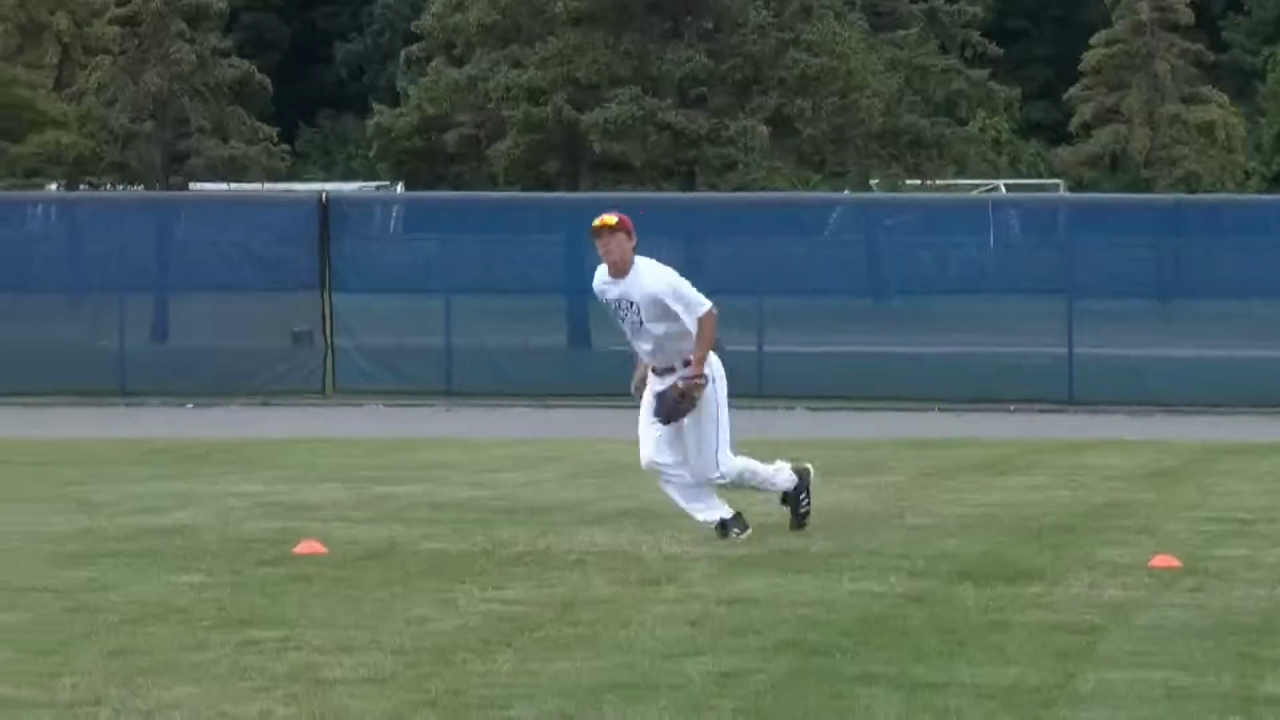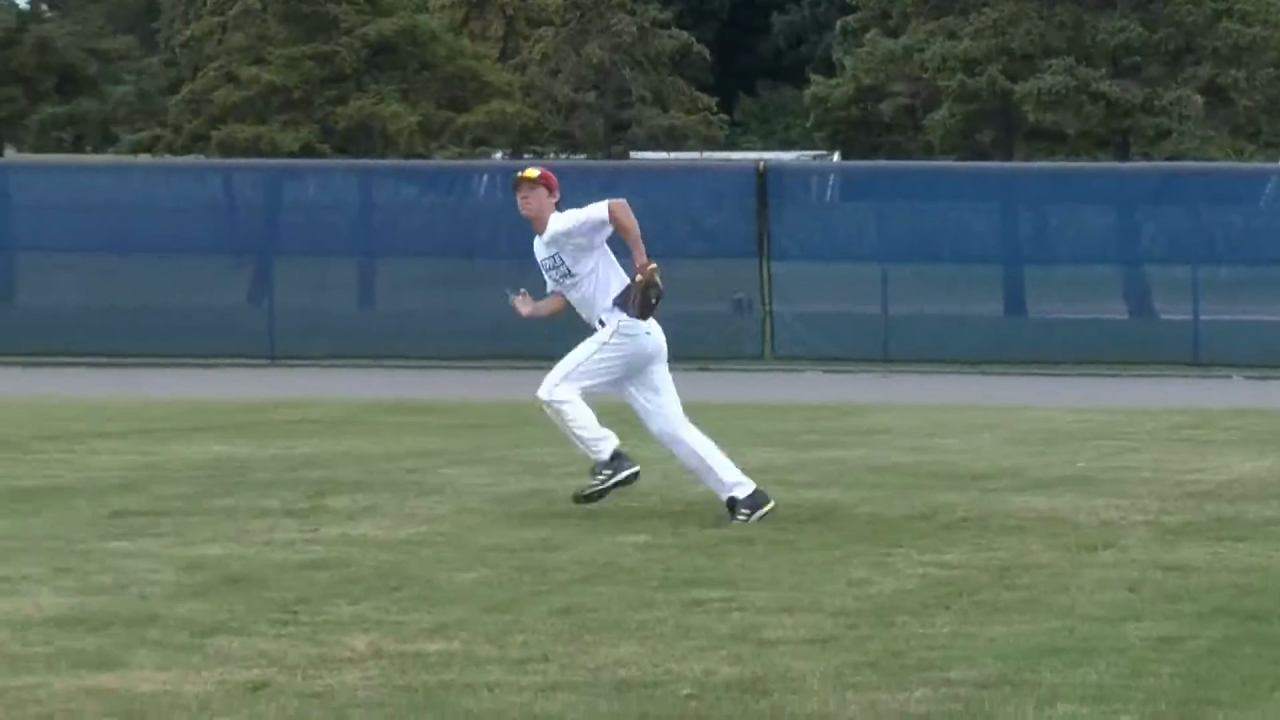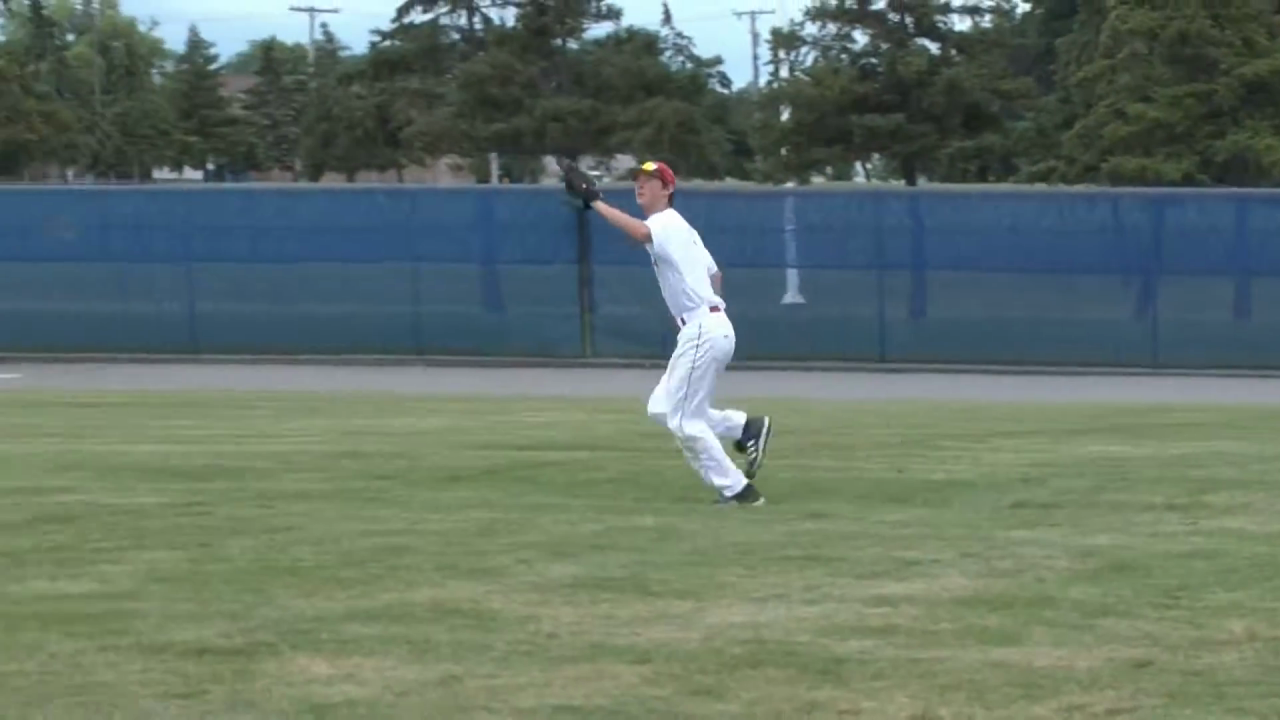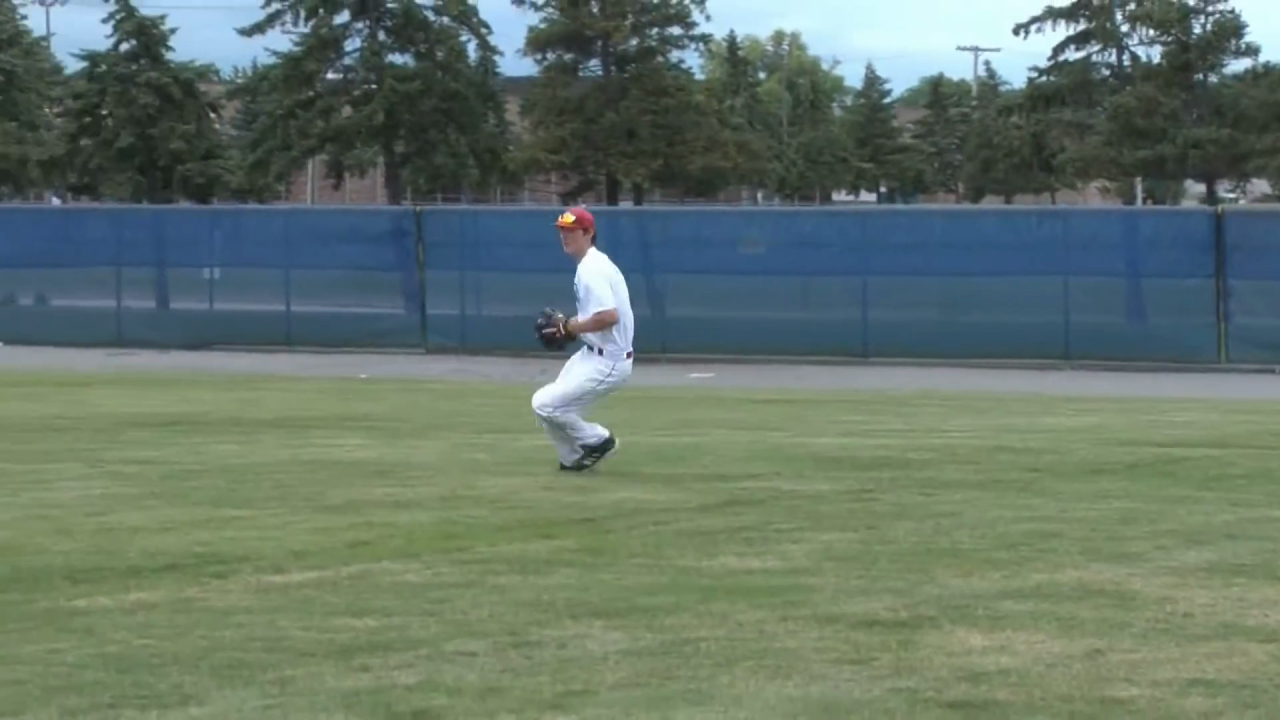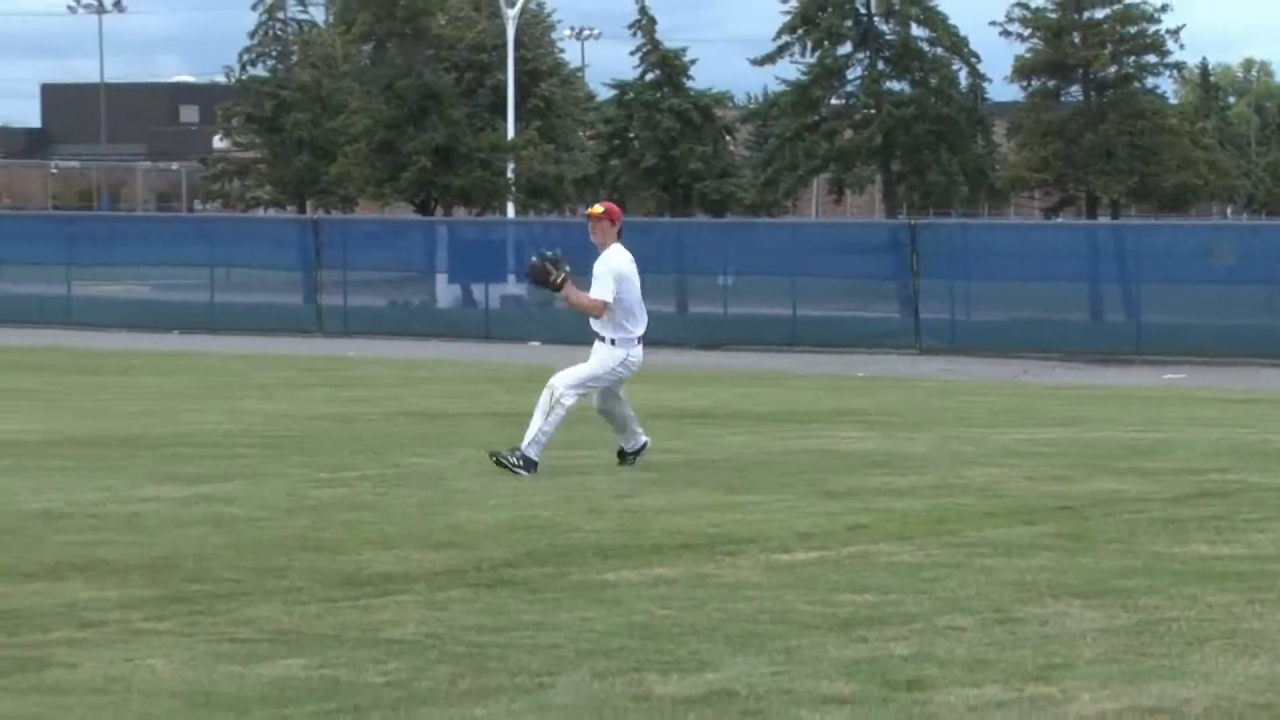
dt=0.7s
person 1, frame 1
left shoulder: (656, 280)
right shoulder: (601, 281)
left elbow: (708, 314)
left wrist: (696, 372)
left hip: (697, 375)
right hip: (660, 379)
left knee: (715, 470)
right knee: (655, 461)
left ankle: (791, 479)
right ankle: (724, 518)
person 1, frame 2
left shoulder: (567, 225)
right shoulder: (540, 245)
left elbow: (618, 206)
right elbow: (562, 297)
left wrist: (643, 265)
right wrist: (534, 310)
left hip: (628, 330)
right hip: (619, 331)
left knee: (554, 391)
right knee: (670, 426)
left ankle: (612, 460)
right ankle: (745, 495)
person 1, frame 3
left shoulder: (667, 221)
right shoulder: (674, 226)
left elbow: (641, 232)
right elbow: (715, 276)
left wrist: (595, 201)
left hip: (705, 331)
right hip: (708, 330)
left knee: (686, 421)
right knee: (663, 410)
left ankle: (735, 489)
right ankle: (748, 429)
person 1, frame 4
left shoulder: (592, 269)
right shoulder: (594, 263)
left elbow: (610, 316)
right elbow: (607, 314)
left wrist: (568, 326)
right wrist: (576, 325)
left hip: (608, 363)
right hip: (592, 354)
left knee: (545, 405)
right knee: (554, 405)
left ankle: (596, 440)
right ankle: (576, 457)
person 1, frame 5
left shoulder: (611, 262)
right shoulder: (619, 257)
left elbow: (595, 308)
left wrist: (564, 286)
right wrist: (569, 288)
left hip: (619, 352)
right hip: (608, 346)
left knee: (558, 389)
right knee: (607, 402)
left ankle: (528, 458)
right ankle: (634, 443)
